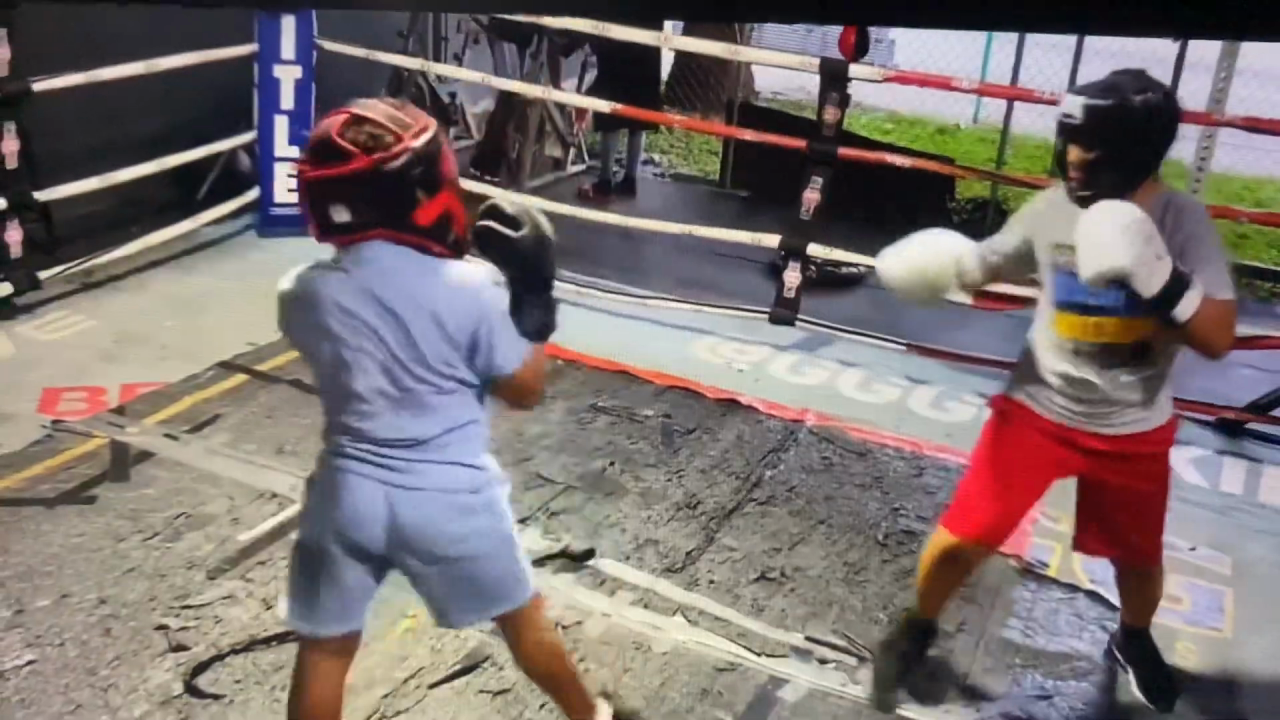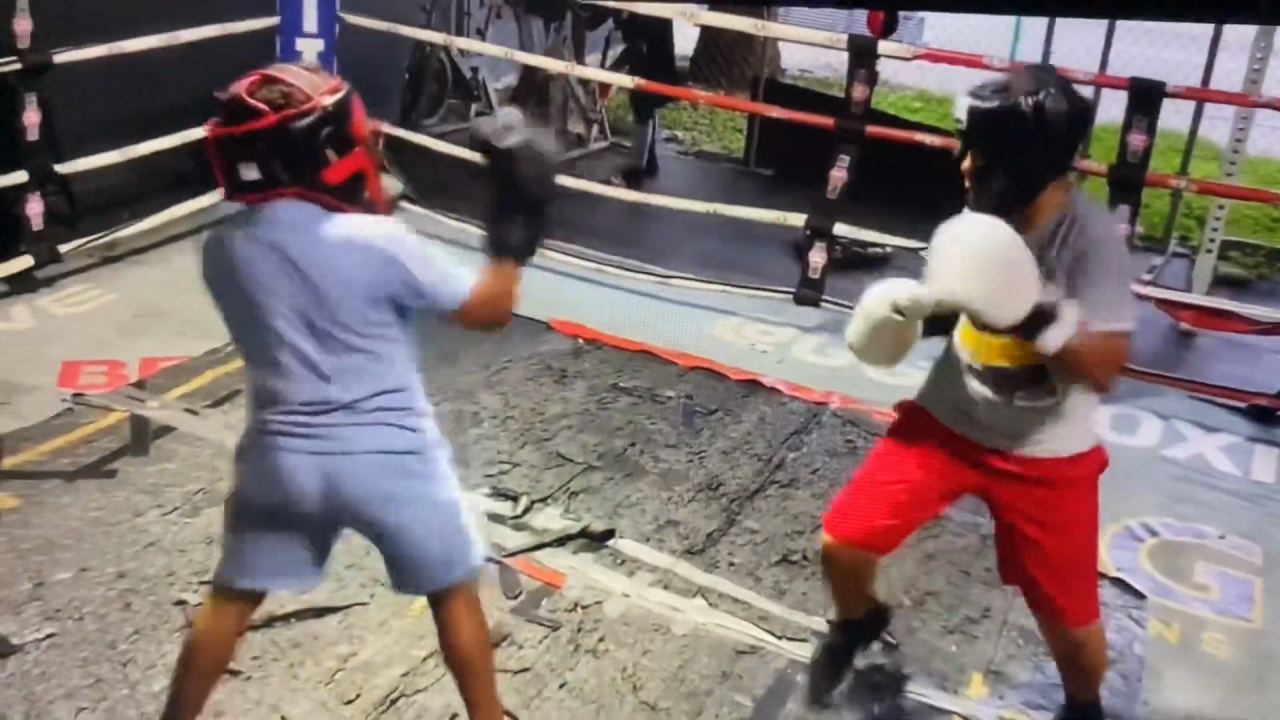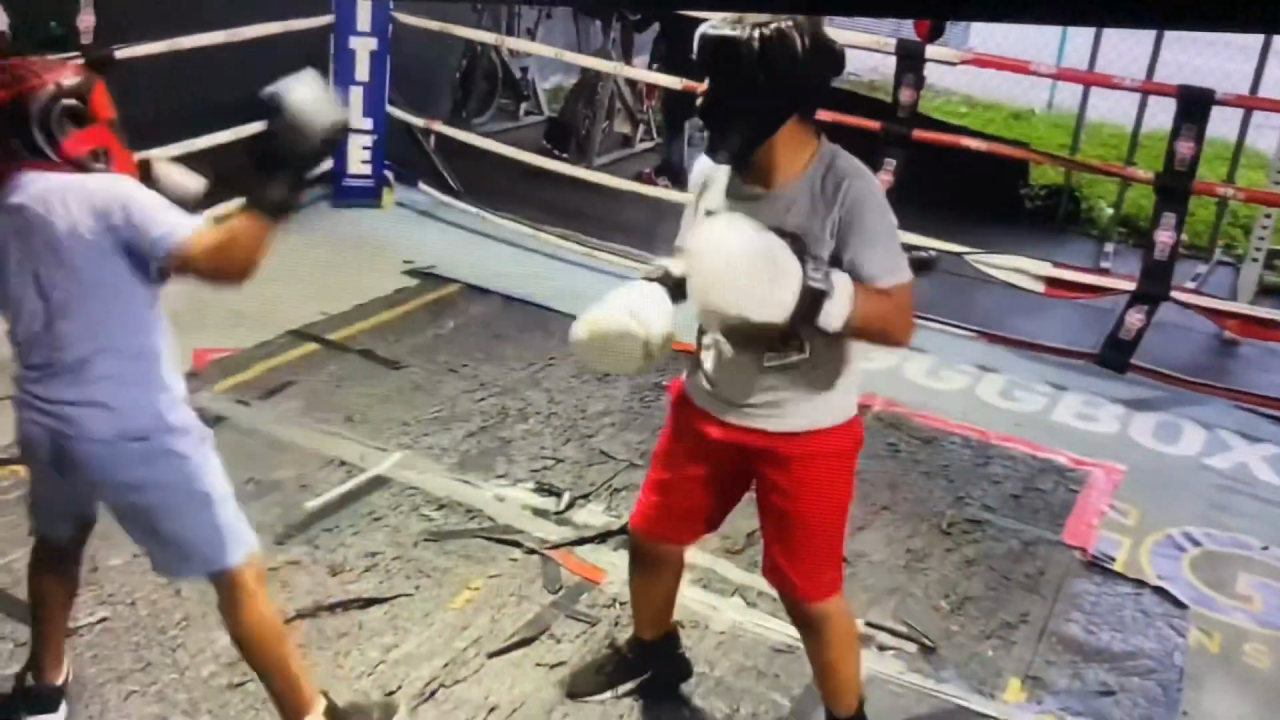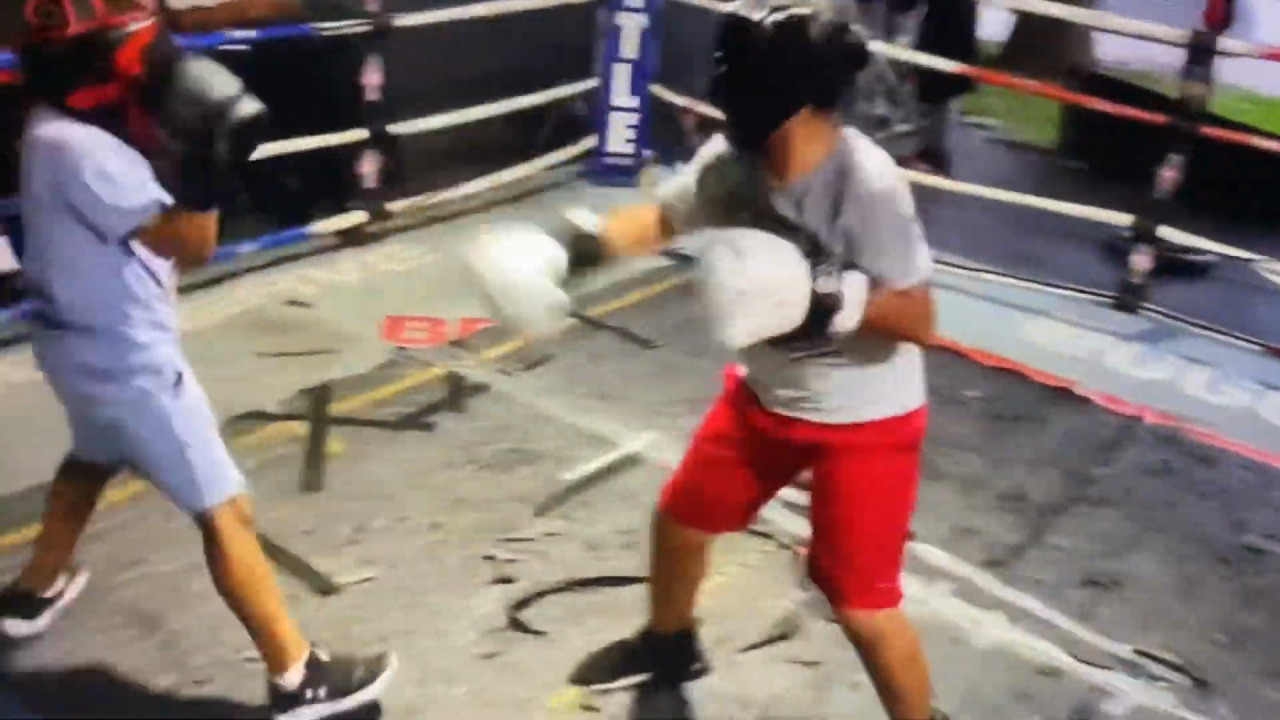
dt=0.7s
person 1, frame 1
left shoulder: (1183, 222)
right shoulder: (1050, 210)
left elbow: (1220, 339)
right elbow: (987, 265)
left wrist: (1162, 281)
right wrist: (949, 263)
left hip: (1133, 429)
right hip: (1038, 410)
left knee: (1136, 558)
right knee: (962, 540)
left ankle: (1132, 640)
right ankle: (916, 630)
person 1, frame 2
left shoulder: (1091, 238)
right shoulder: (978, 219)
left elbow: (1103, 367)
left wrist: (1032, 313)
right wrist: (919, 309)
left hip: (1048, 455)
right hip: (945, 421)
left knee: (1066, 611)
right knee: (842, 544)
right ankle: (857, 622)
person 1, frame 3
left shoulder: (849, 192)
right shoulder: (723, 171)
left elbow: (897, 321)
left wrist: (805, 294)
right wrist: (654, 295)
left hip: (807, 426)
right hip: (710, 403)
left knee: (809, 593)
right knee: (651, 537)
right ankle: (652, 650)
person 1, frame 4
left shoulder: (870, 186)
right shoulder: (730, 164)
left elbow: (916, 320)
right elbow: (655, 221)
left wrist: (820, 297)
right wrist: (569, 247)
left hip: (867, 421)
right hip: (767, 398)
left knee: (862, 604)
right knee: (680, 518)
right ankle: (669, 644)
person 2, frame 1
left shoulder: (304, 294)
right shoulder: (470, 289)
right elbow: (527, 390)
right wrist: (534, 288)
left hip: (352, 496)
right hip: (452, 497)
left knee: (325, 647)
right knee: (518, 615)
person 2, frame 2
left shoulder: (224, 249)
right shoulder: (377, 244)
right elbow: (491, 310)
right wrist: (521, 216)
left hip: (283, 458)
right hip: (389, 456)
left knee: (234, 594)
right knee: (454, 591)
person 2, frame 3
right shoulder: (105, 198)
right elbow: (230, 259)
left wrist: (150, 211)
right wrist: (284, 168)
right hip: (137, 432)
left knee: (58, 542)
right knee: (239, 575)
person 2, frame 4
right shoulder: (83, 149)
left elbow: (142, 204)
right elbow: (188, 247)
left wrist: (195, 147)
right wrist: (208, 160)
left hip: (80, 348)
right hip: (125, 361)
left knee: (95, 457)
right knee: (225, 514)
